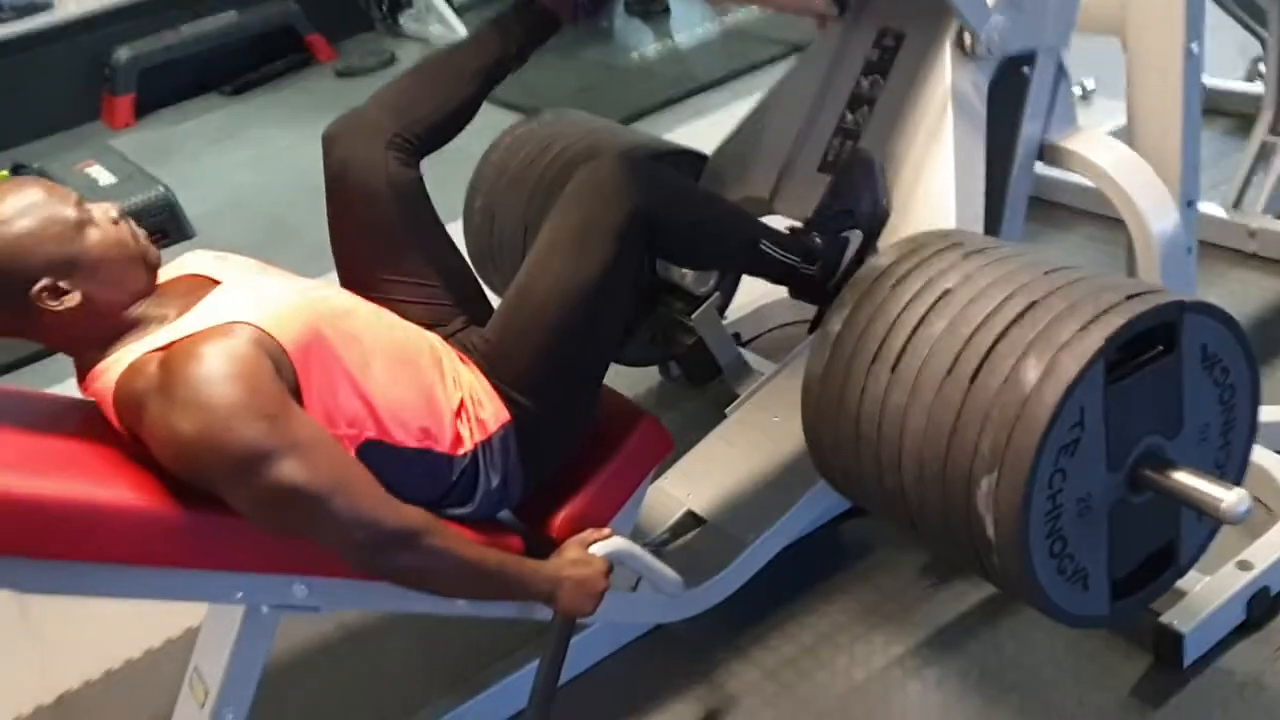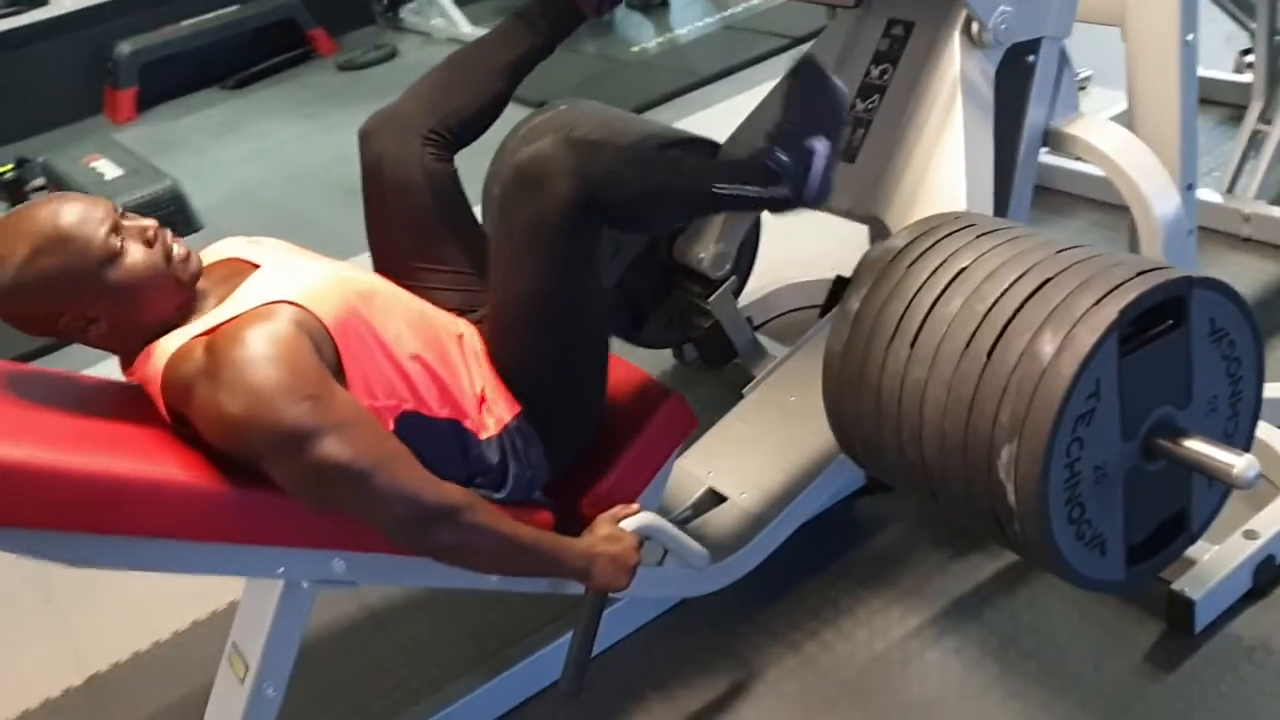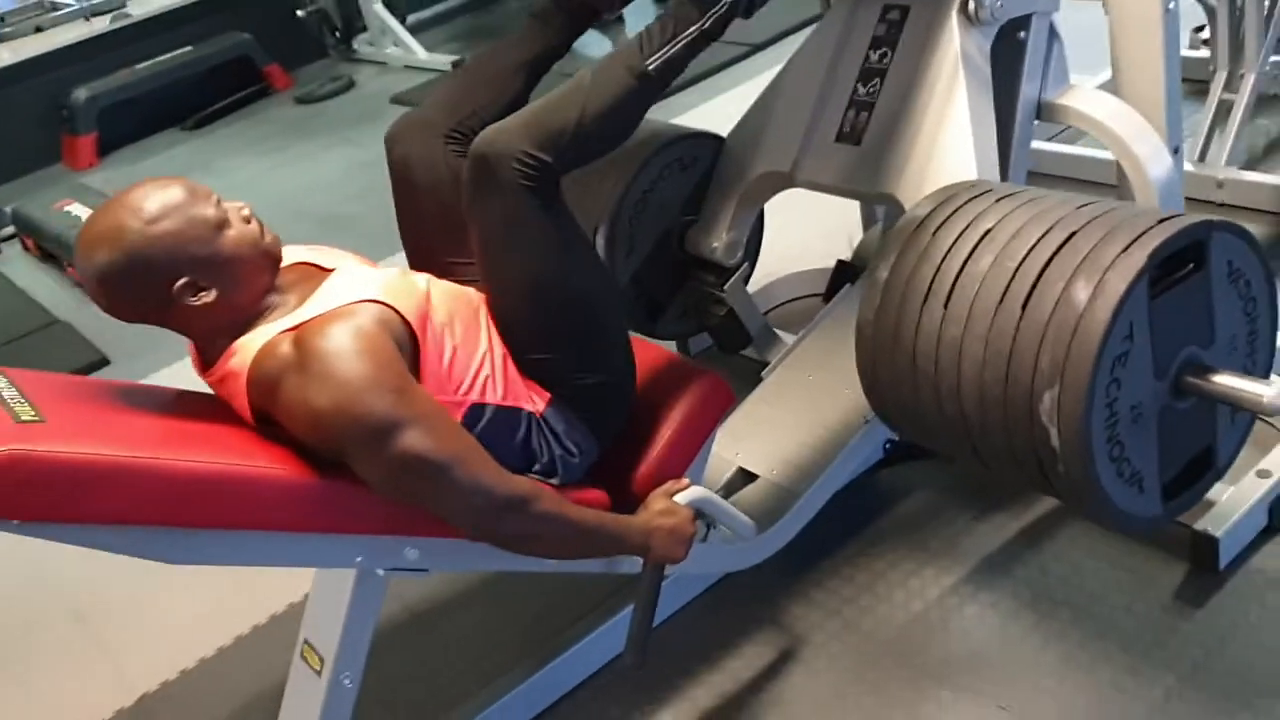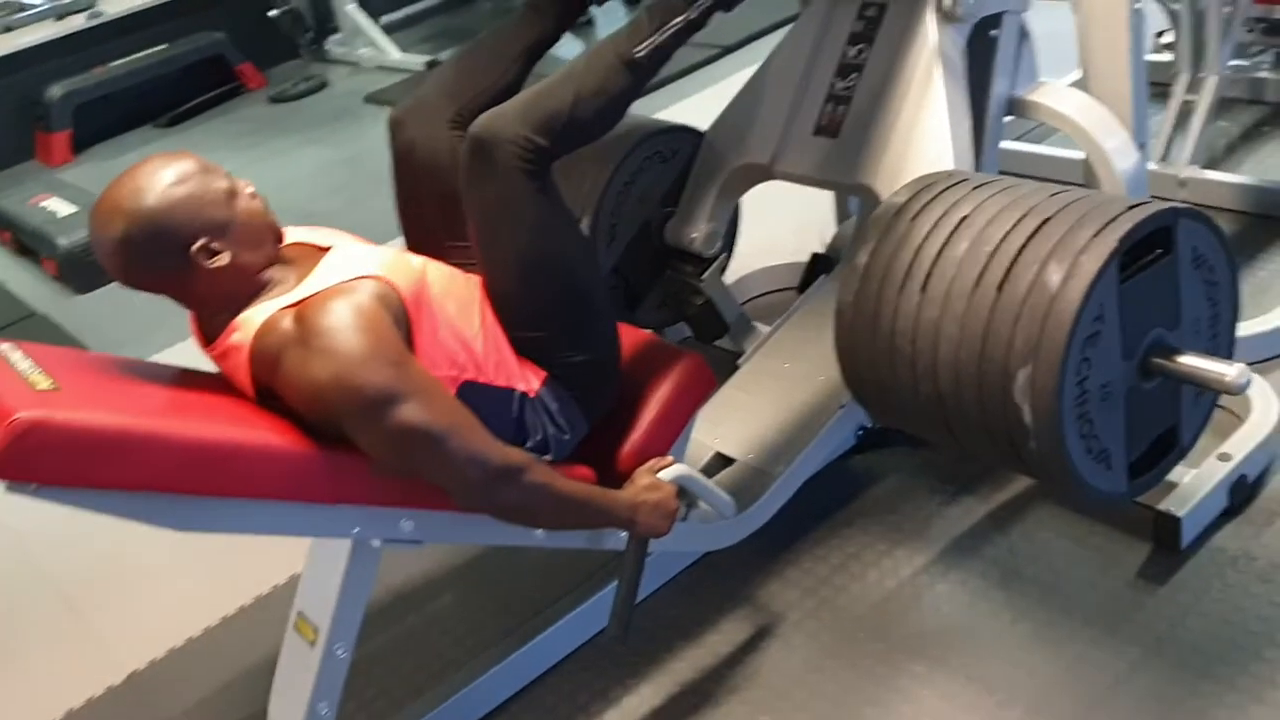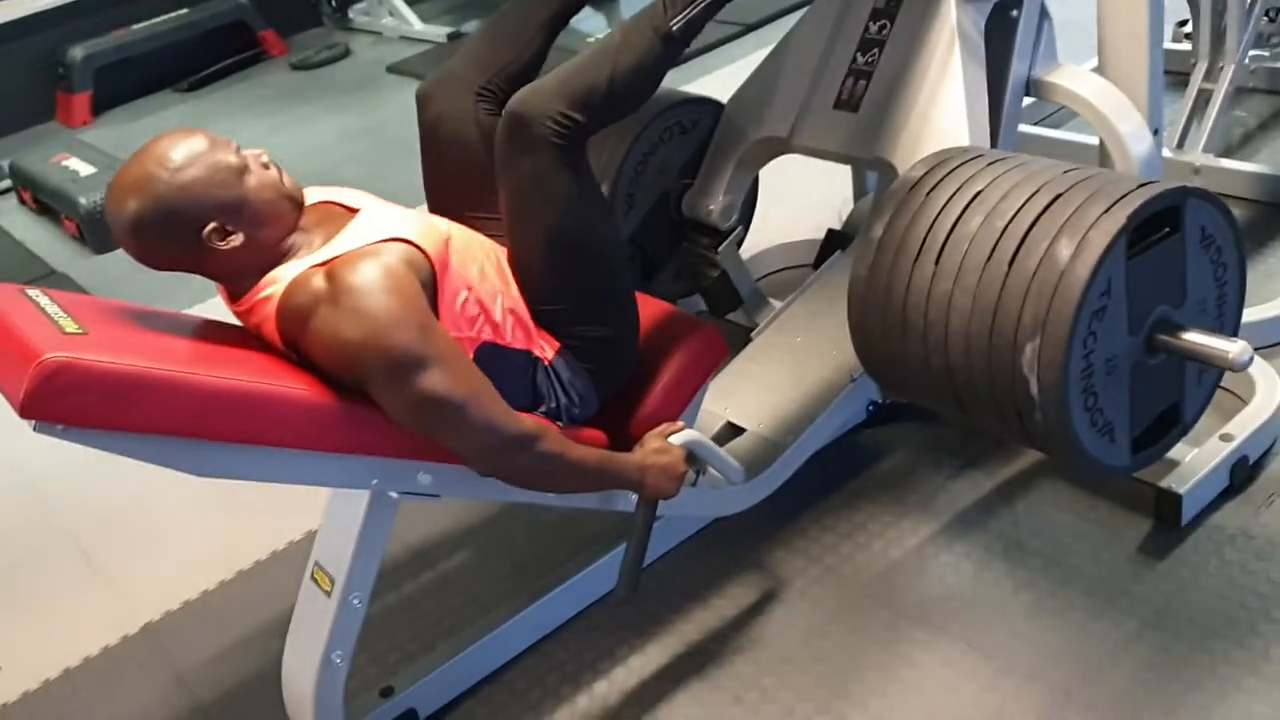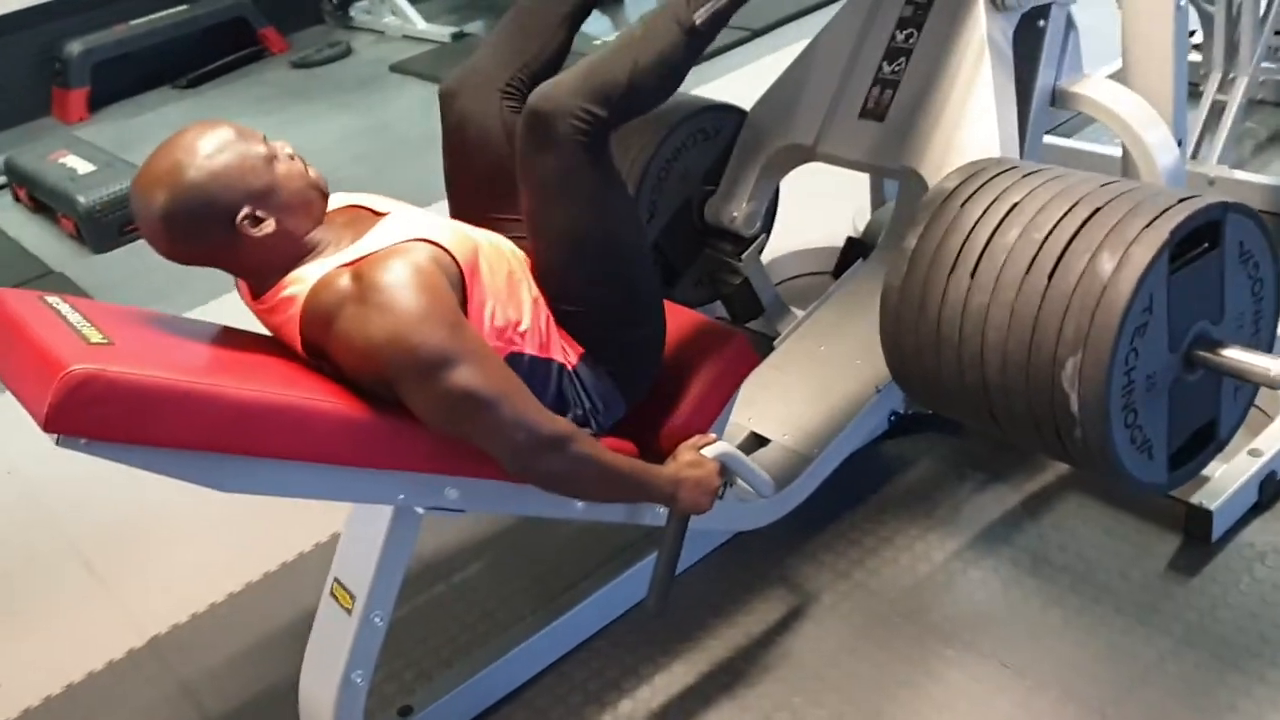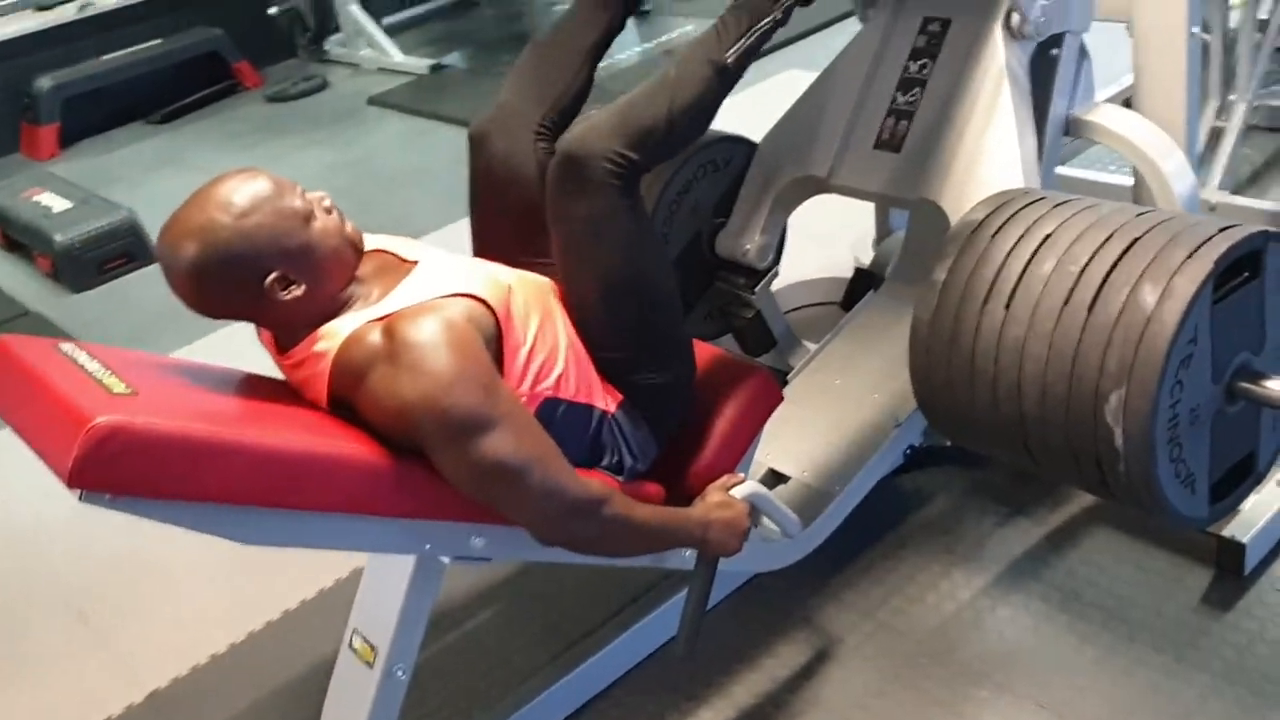
dt=0.5s
person 1, frame 1
left shoulder: (142, 307)
right shoulder: (199, 393)
right elbow: (377, 539)
right wrist: (547, 582)
left hip: (435, 349)
right hip: (489, 432)
left knee: (363, 142)
right knee: (617, 188)
right ankle: (812, 263)
person 1, frame 2
left shoulder: (180, 286)
right shoulder: (245, 376)
right elbow: (421, 515)
right wrist: (580, 558)
left hip: (454, 332)
right hip: (511, 428)
left knee: (398, 138)
right knee: (552, 174)
right ankle: (774, 177)
person 1, frame 3
left shoulder: (240, 316)
right shoulder: (330, 367)
right elbow: (493, 511)
right wrist: (643, 535)
left hip: (483, 330)
right hip: (561, 410)
left knee: (421, 136)
right knee: (506, 156)
person 1, frame 4
left shoulder: (230, 303)
right shoulder: (330, 341)
right elbow: (487, 479)
right wrist: (626, 508)
right hip: (549, 392)
left knee: (425, 123)
right knee: (502, 140)
person 1, frame 5
left shoulder: (265, 253)
right shoulder: (358, 298)
right elbow: (499, 448)
right wrist: (636, 471)
right hip: (563, 361)
left knee: (455, 93)
right knee: (539, 116)
person 1, frame 6
left shoulder: (280, 265)
right shoulder: (384, 300)
right elbow: (533, 449)
right wrist: (668, 483)
right hip: (589, 370)
left knee: (476, 94)
right knee: (559, 114)
person 1, frame 7
left shoulder: (299, 310)
right shoulder: (416, 355)
right elbow: (564, 515)
right wrist: (699, 526)
right hip: (619, 415)
left knee: (509, 132)
right knee: (592, 154)
